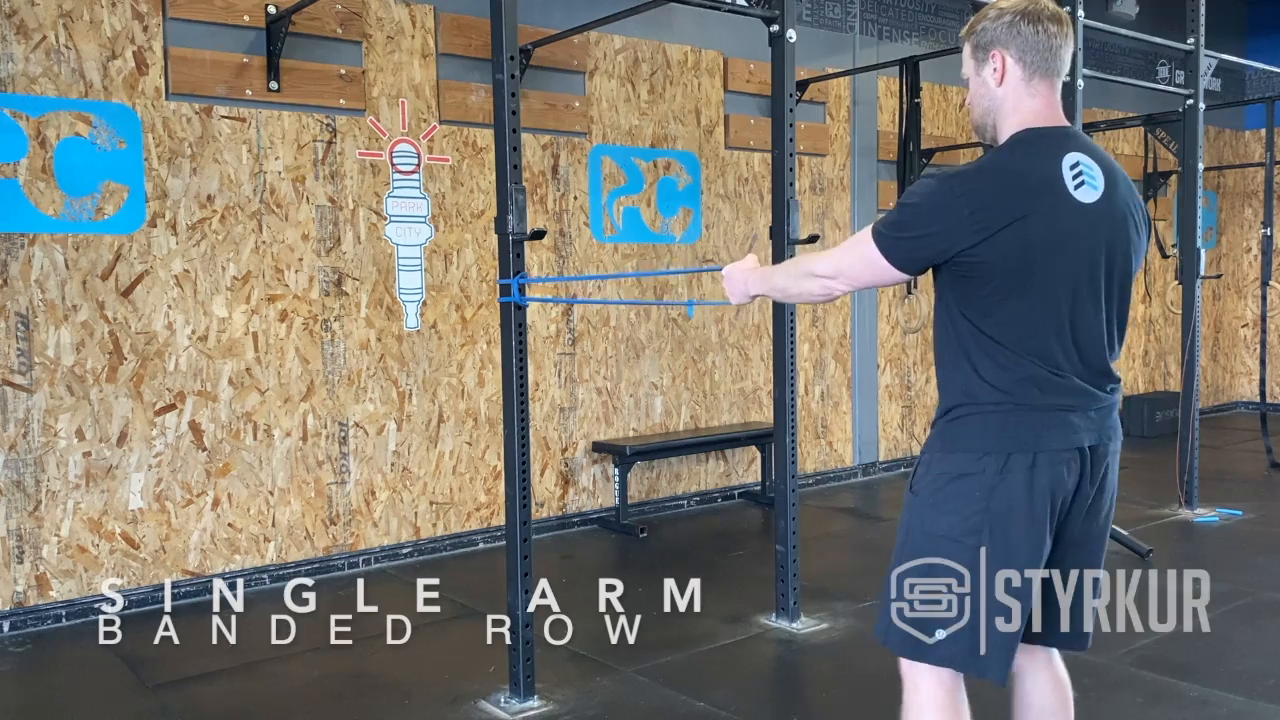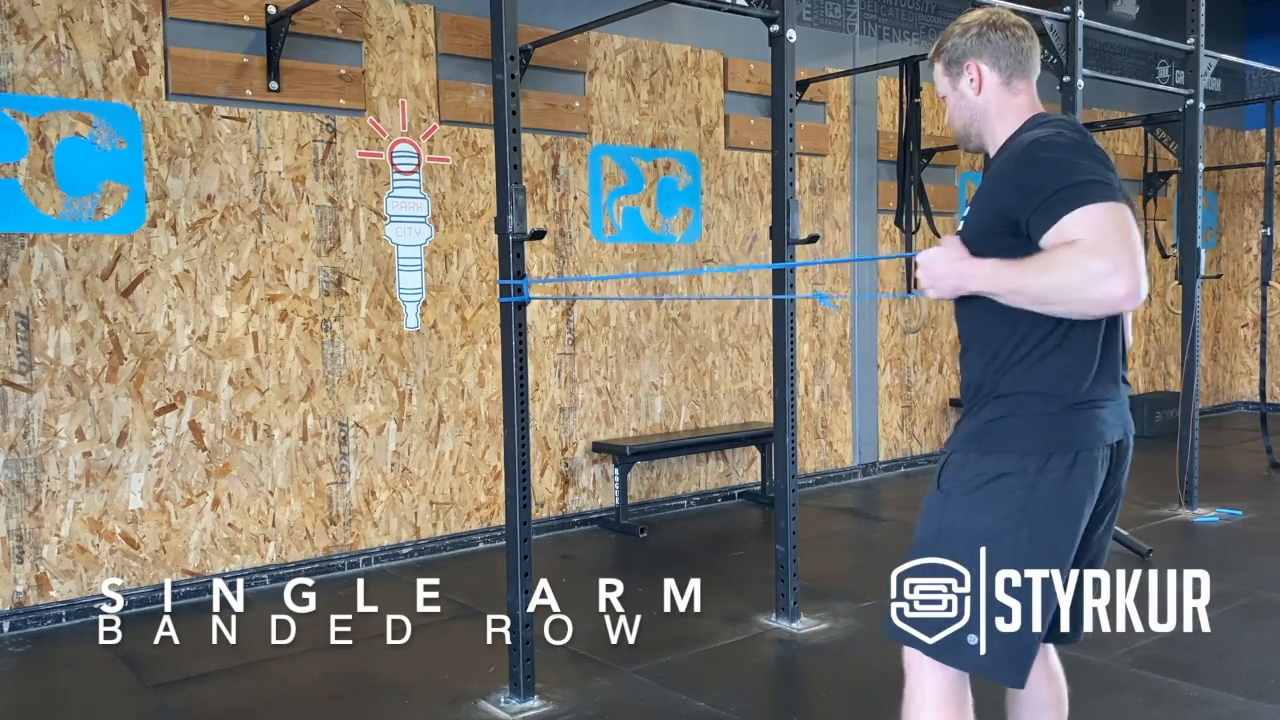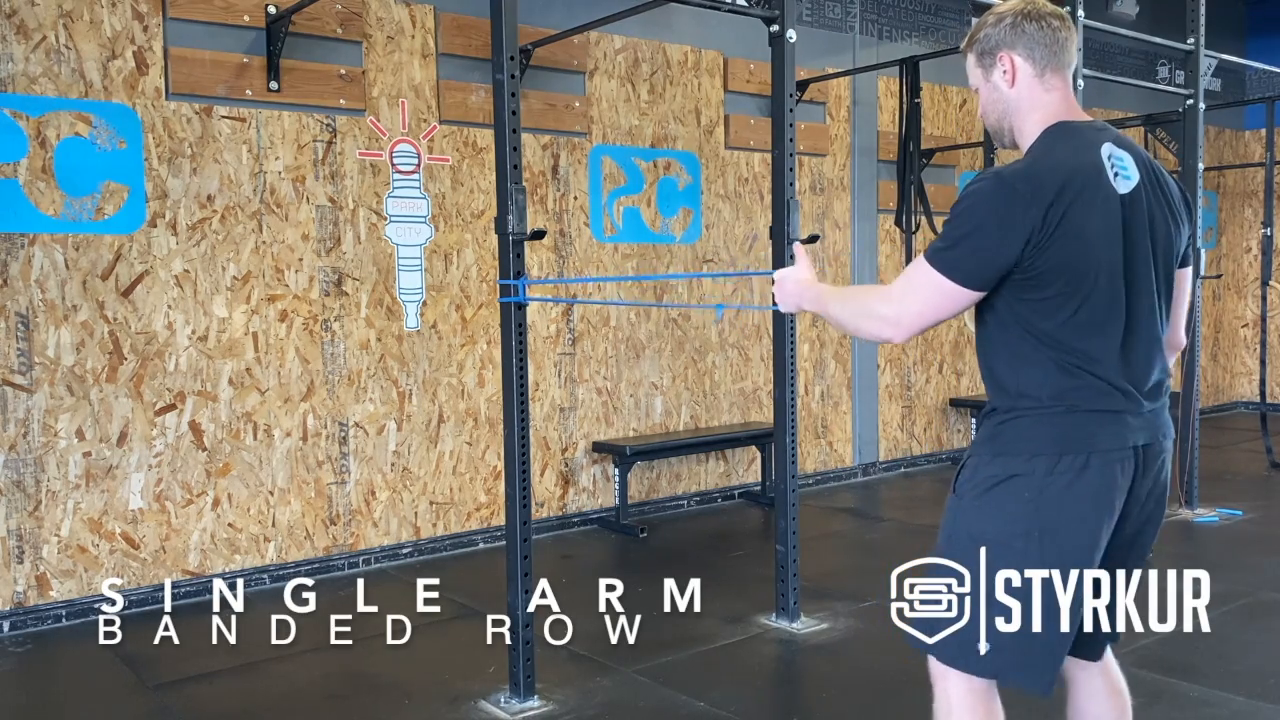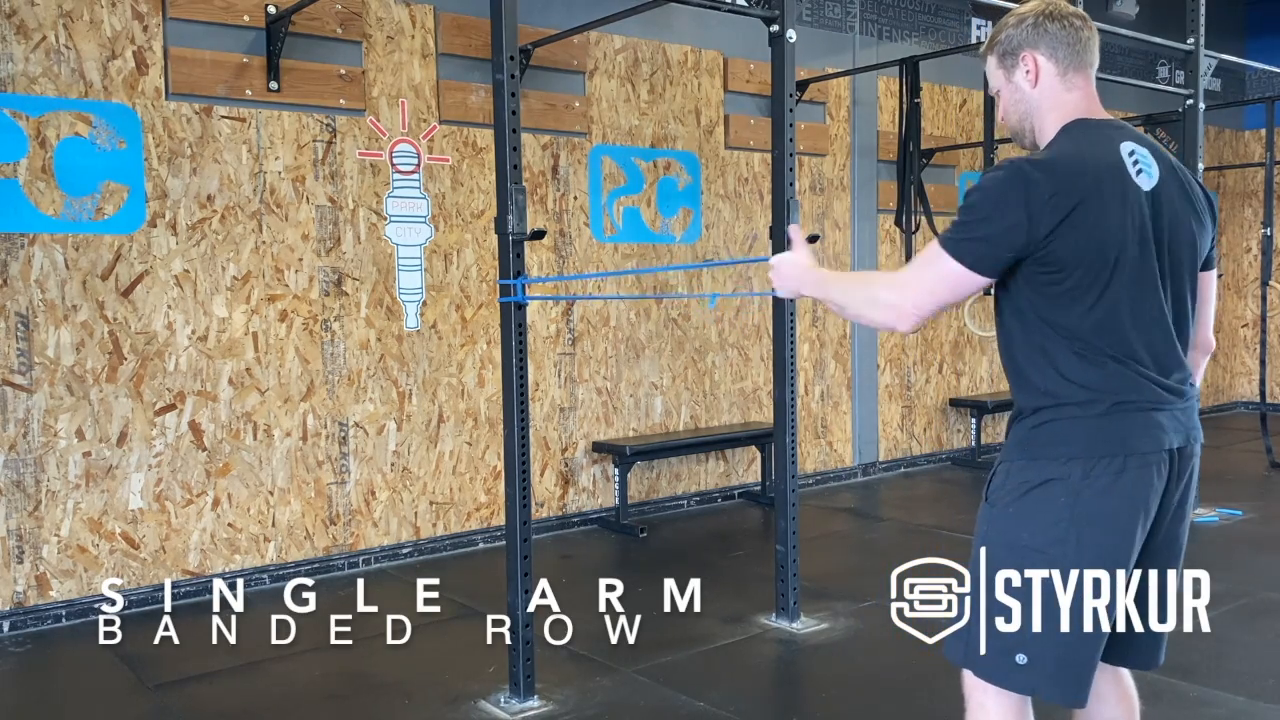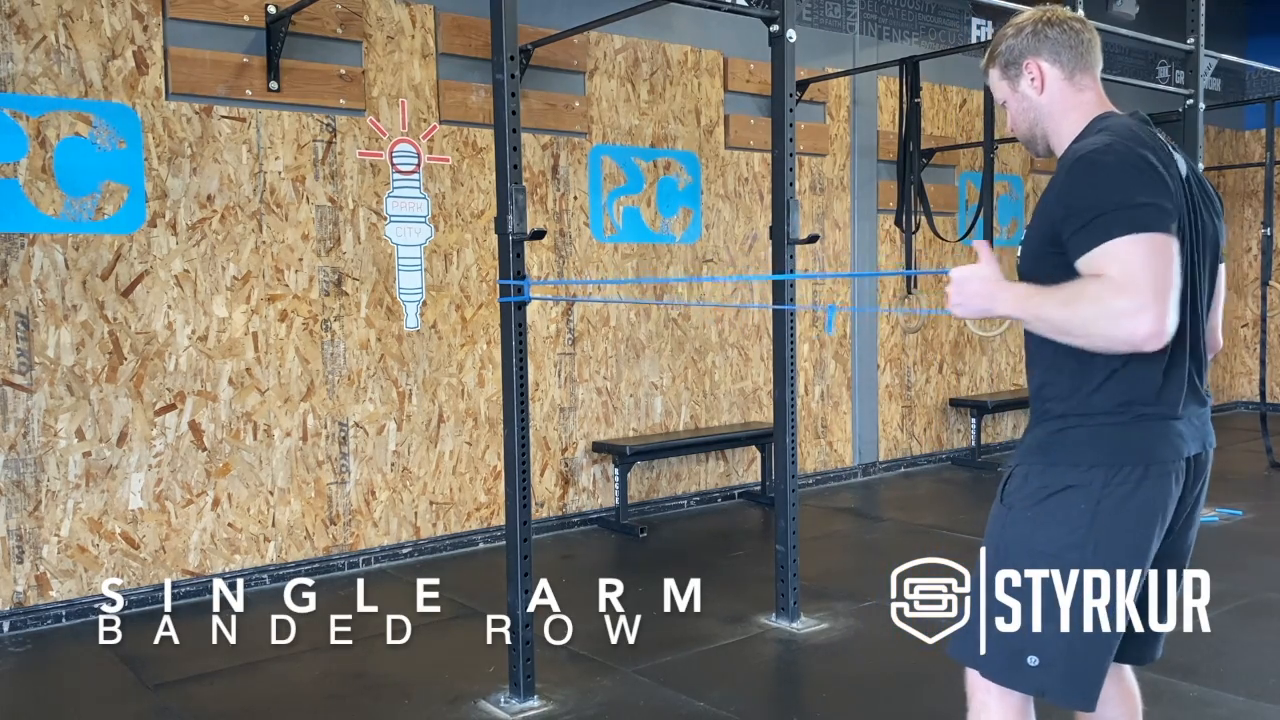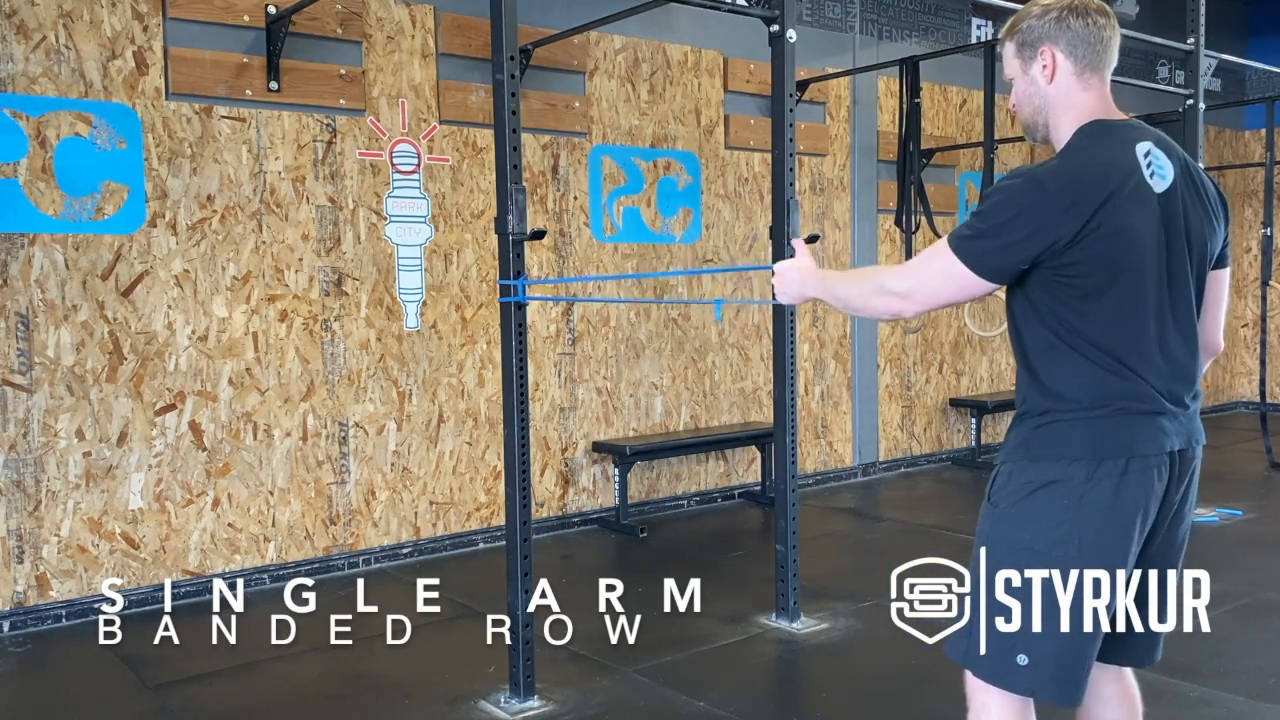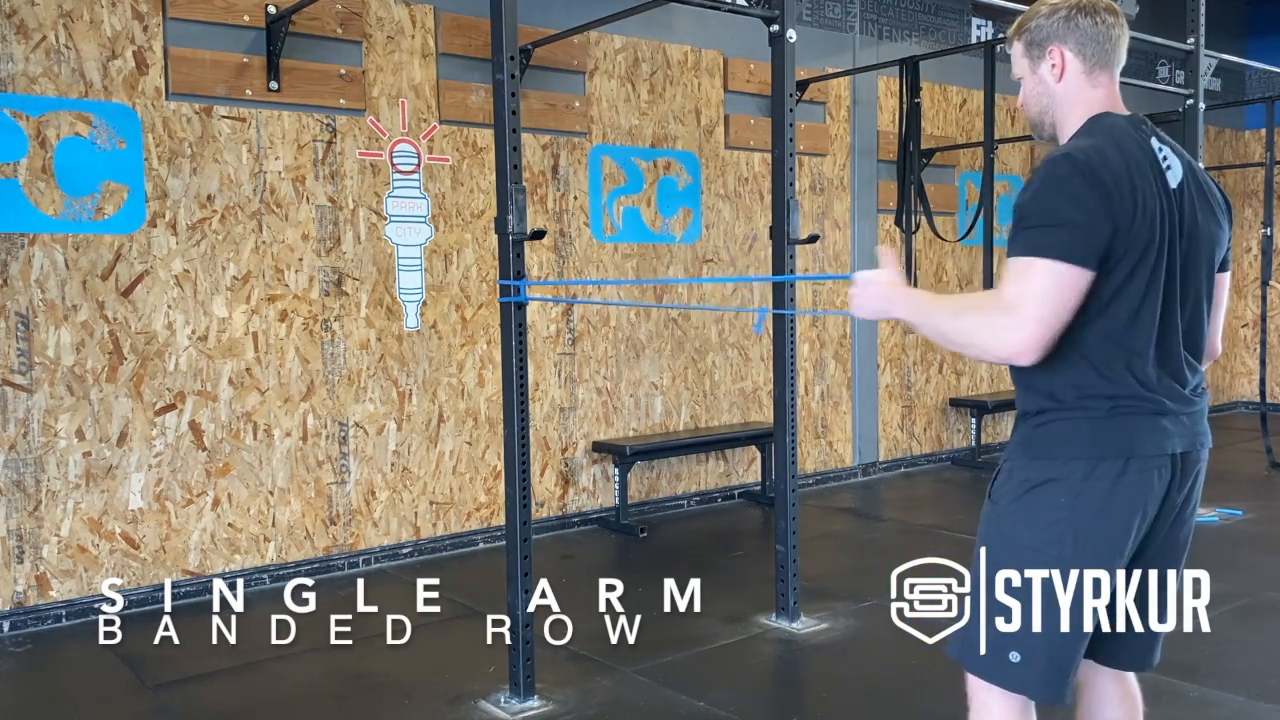
dt=0.7s
person 1, frame 1
left shoulder: (966, 193)
right shoulder: (1120, 189)
left elbow: (830, 274)
left wrist: (754, 279)
left hip: (993, 454)
right hip: (1089, 447)
left knee: (929, 659)
right knee: (1031, 642)
person 1, frame 2
left shoulder: (1045, 155)
right shoulder: (1046, 161)
left elbow: (1118, 279)
right elbow: (1116, 327)
left wrist: (971, 272)
left hip: (1021, 448)
right hip: (1085, 440)
left knee: (933, 653)
right knee: (1026, 642)
person 1, frame 3
left shoulder: (1016, 191)
right shoulder: (1156, 181)
left elbow: (896, 317)
right elbow: (1172, 336)
left wrist: (807, 293)
left hip: (1040, 457)
right hip: (1140, 449)
right knee: (1084, 648)
person 1, frame 4
left shoulder: (1031, 184)
right shoulder: (1180, 181)
left elbow: (902, 305)
right elbow: (1200, 342)
left wrist: (807, 276)
left hip: (1071, 462)
right hip: (1167, 450)
right knee: (1100, 659)
person 1, frame 5
left shoulder: (1103, 165)
right shoulder: (1163, 162)
left elbow: (1143, 316)
right elbow: (1205, 334)
left wrist: (1000, 295)
left hip: (1093, 464)
right hip: (1174, 451)
right knee: (1100, 658)
person 1, frame 6
left shoulder: (1052, 188)
right shoulder: (1191, 178)
left elbow: (906, 292)
right elbow: (1209, 340)
left wrist: (812, 281)
left hip: (1075, 465)
right hip: (1170, 454)
right knee: (1104, 660)
person 1, frame 7
left shoulder: (1078, 171)
right shoulder: (1191, 176)
left elbow: (1015, 336)
right elbow: (1208, 341)
left wrist: (898, 297)
left hip: (1080, 458)
right hip: (1176, 449)
right knee: (1104, 660)
